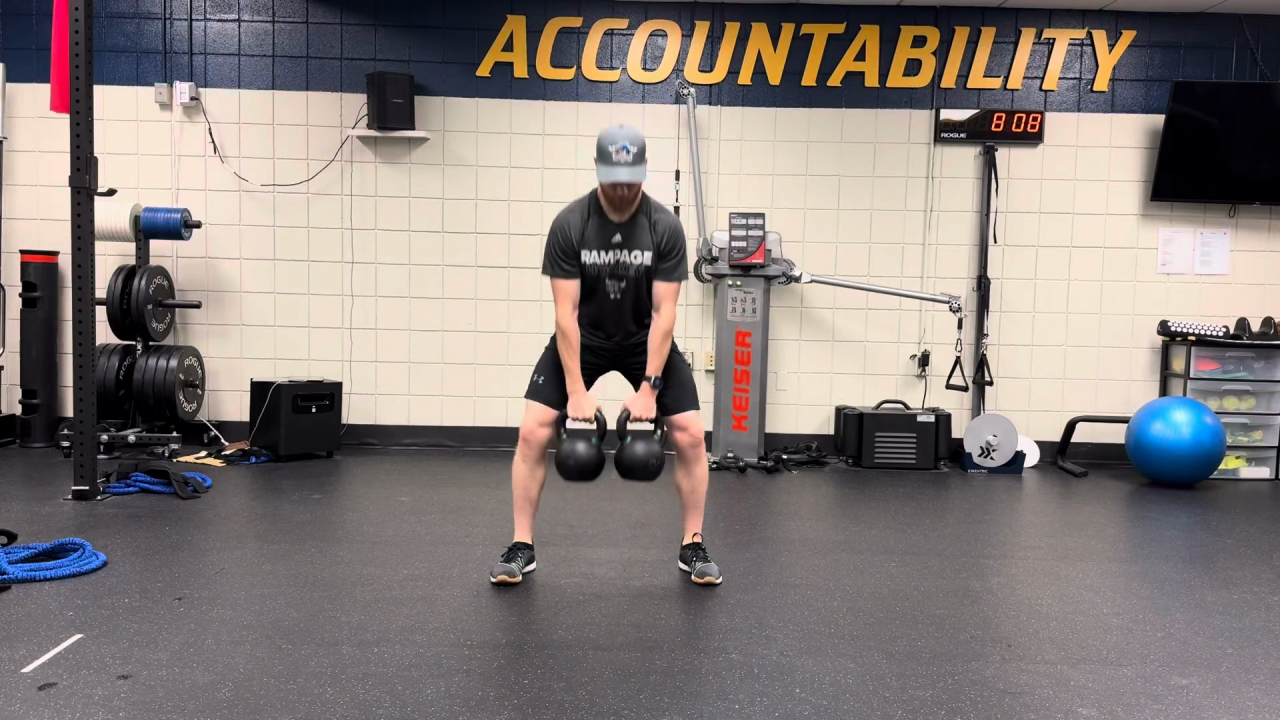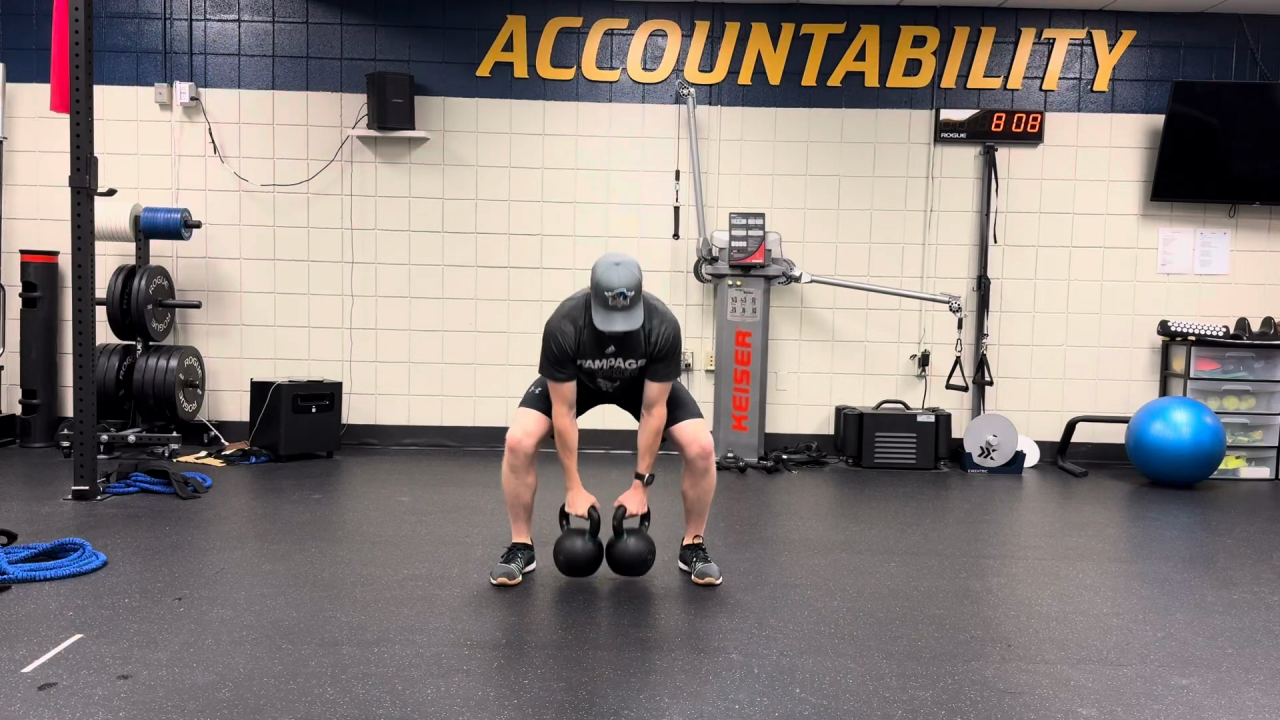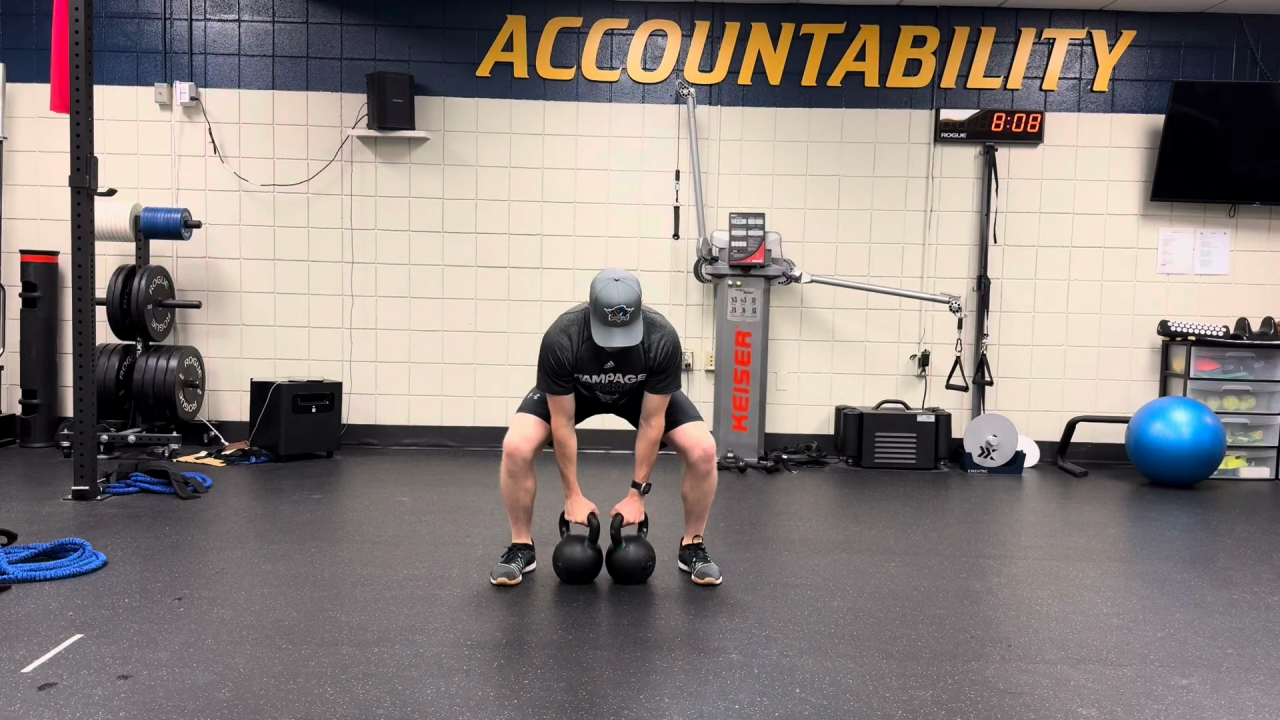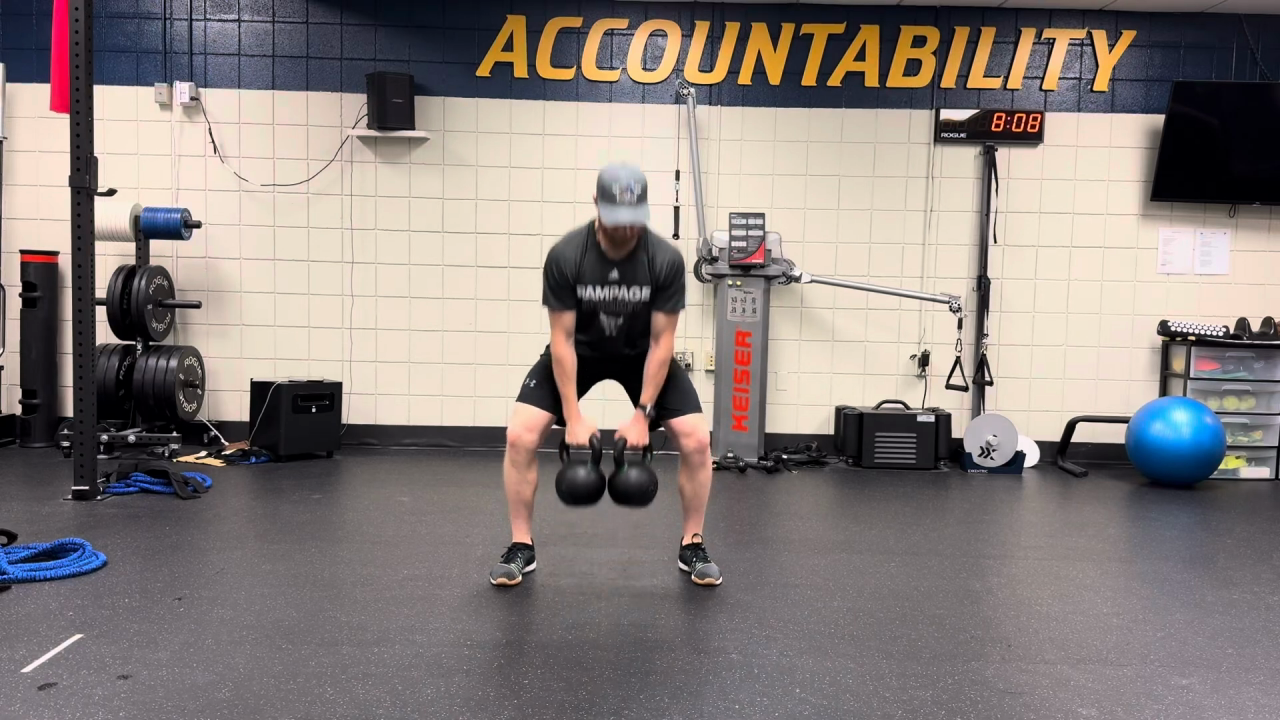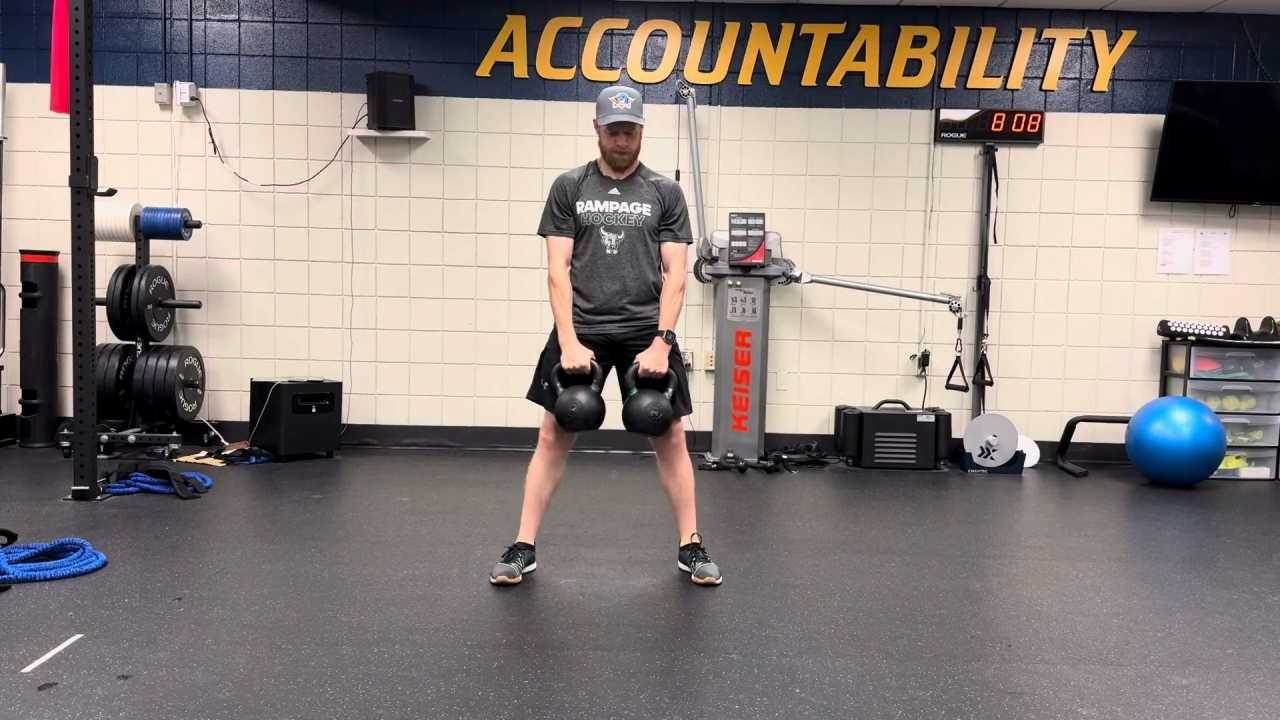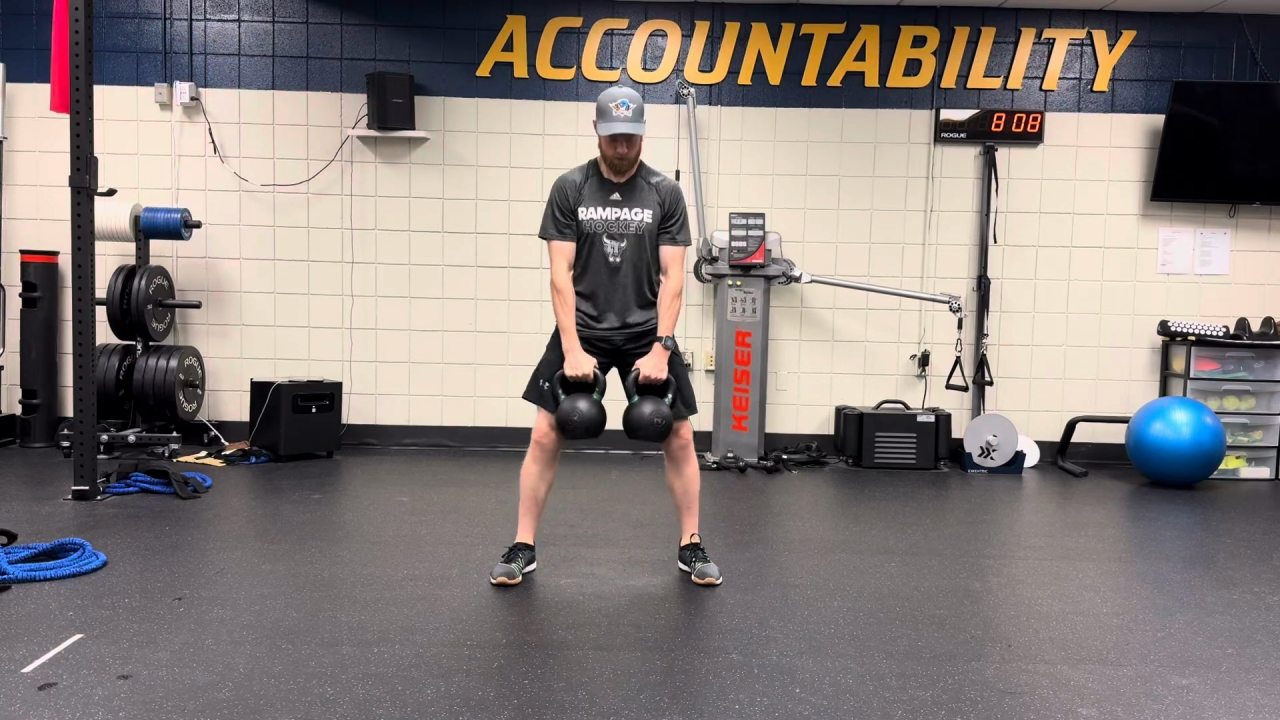
dt=0.5s
person 1, frame 1
left shoulder: (666, 227)
right shoulder: (569, 224)
left elbow: (664, 314)
right elbow: (566, 313)
left wrist: (649, 387)
right wrist: (575, 391)
left hip: (646, 342)
right hip: (582, 340)
left knee: (690, 435)
right knee: (533, 431)
left ankle: (692, 545)
right ankle: (521, 547)
person 1, frame 2
left shoulder: (663, 326)
right shoulder: (563, 325)
left elbow: (654, 411)
right elbow: (563, 412)
left wrist: (640, 484)
right wrist: (574, 488)
left hip: (642, 381)
right hip: (577, 381)
left knee: (700, 447)
right knee: (519, 442)
left ankle: (693, 546)
right ankle: (521, 547)
person 1, frame 3
left shoulder: (663, 339)
right shoulder: (561, 338)
left elbow: (652, 421)
right elbow: (562, 422)
left wrist: (637, 494)
right wrist: (573, 496)
left hip: (643, 393)
right hip: (575, 391)
left knee: (703, 450)
right knee: (517, 447)
left ankle: (693, 546)
right ankle: (521, 547)
person 1, frame 4
left shoulder: (665, 258)
right shoulder: (566, 254)
left elbow: (662, 341)
right elbow: (562, 339)
left wrist: (642, 416)
right wrist: (572, 417)
left hip: (641, 356)
right hip: (580, 354)
left knee: (695, 439)
right knee: (521, 435)
left ankle: (693, 545)
right ankle: (520, 547)
person 1, frame 5
left shoulder: (666, 192)
right shoulder: (568, 187)
left elbow: (675, 273)
right elbow: (558, 269)
left wrist: (663, 340)
right wrist: (568, 340)
left hip: (646, 333)
right hip: (581, 333)
left knee: (671, 439)
right knee: (553, 439)
left ankle: (691, 546)
right ankle: (523, 547)
person 1, frame 6
left shoulder: (666, 194)
right shoulder: (569, 188)
left elbow: (672, 277)
right elbow: (562, 273)
left wrist: (660, 348)
right wrist: (572, 349)
left hip: (646, 332)
right hip: (584, 331)
left knee: (678, 438)
right knee: (545, 435)
left ankle: (691, 547)
right ankle: (523, 548)
